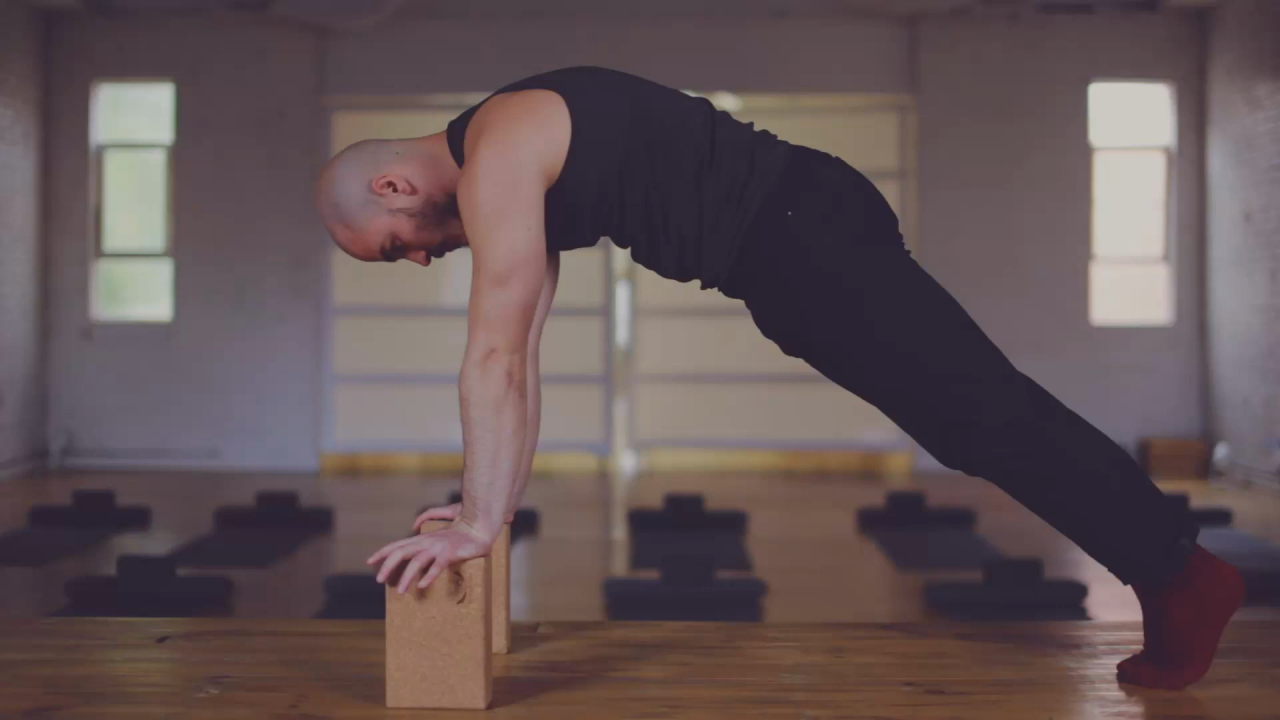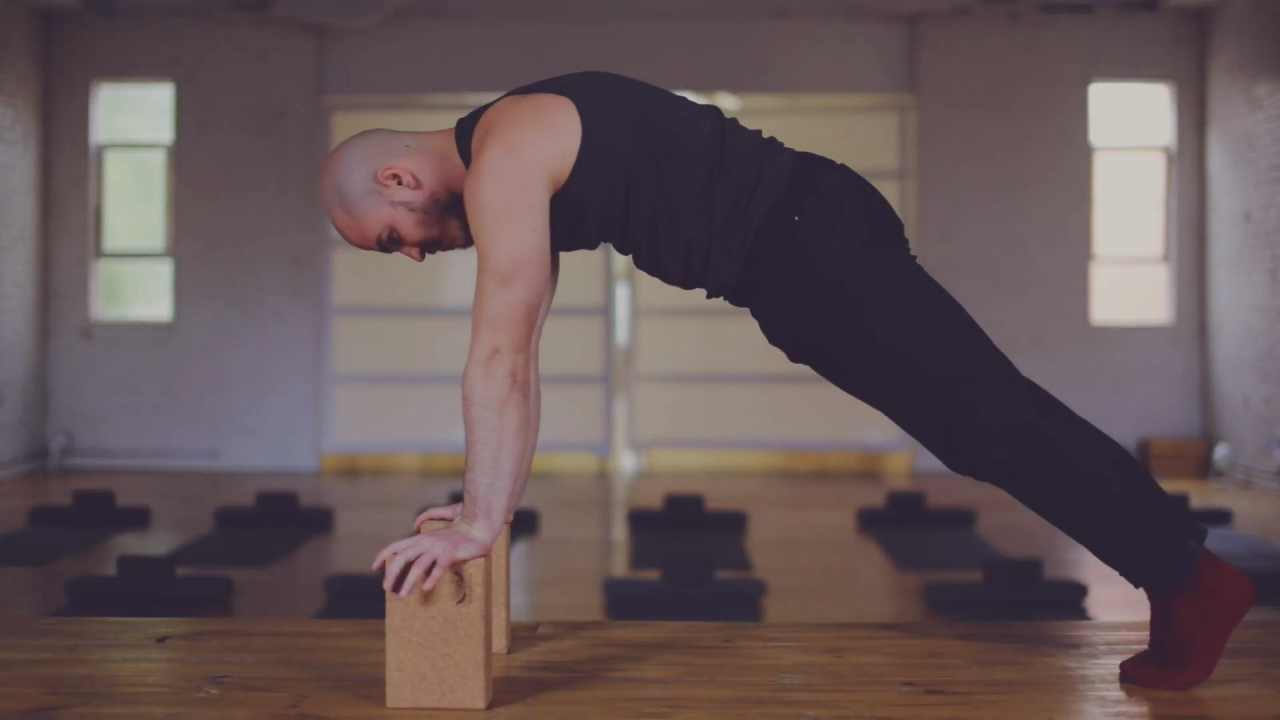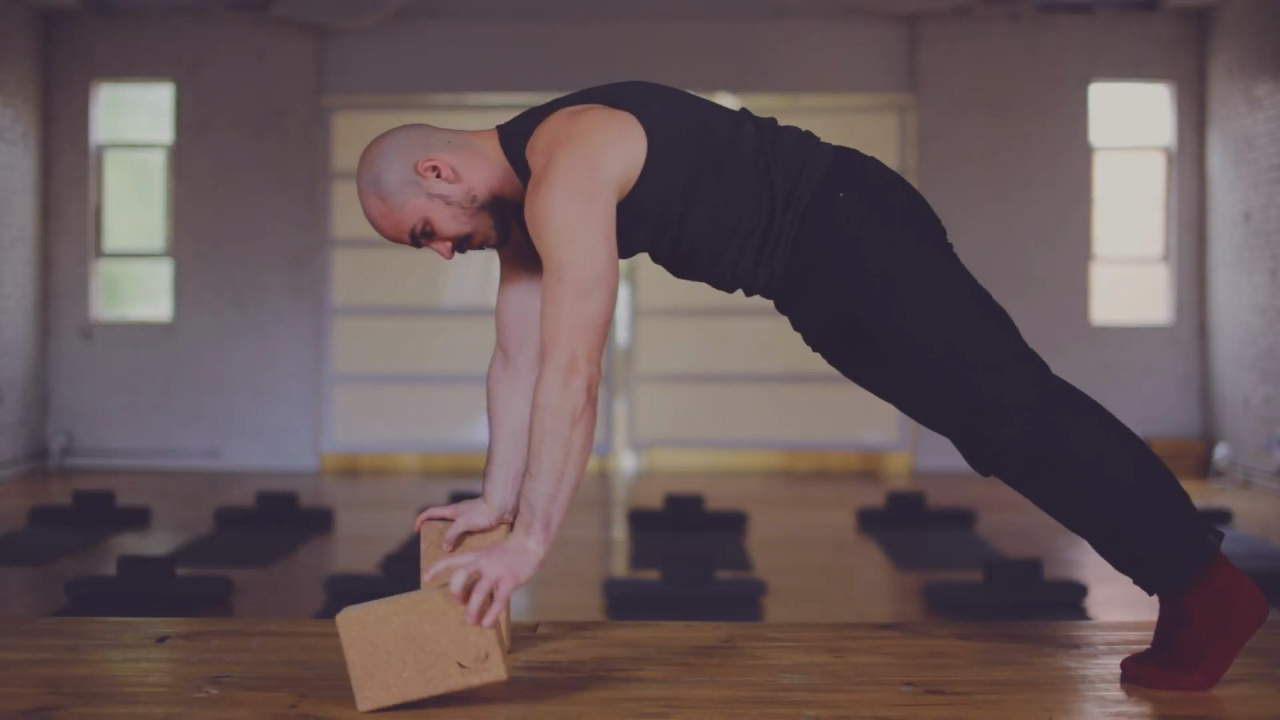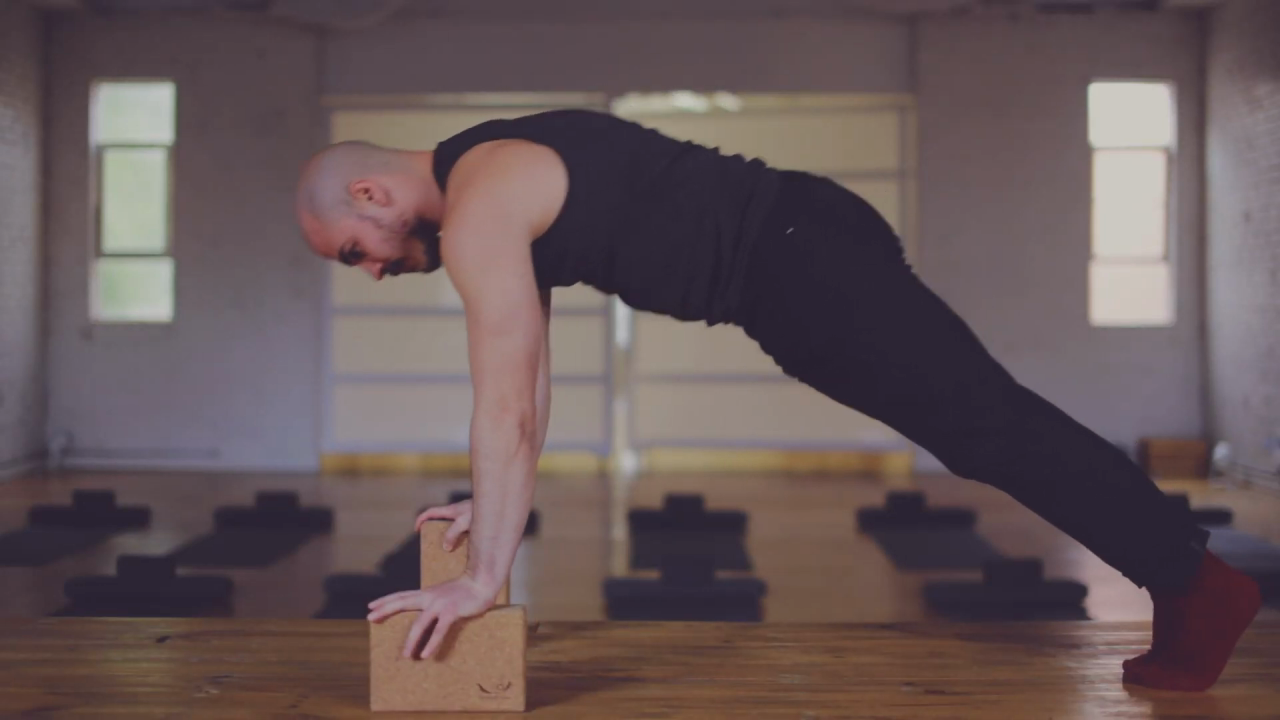
dt=0.7s
person 1, frame 1
left shoulder: (495, 160)
right shoulder: (512, 174)
left elbow: (493, 354)
right elbow: (518, 354)
left wrist: (476, 523)
right wrist: (491, 504)
left hip: (803, 232)
right hip: (790, 241)
left knee: (984, 412)
right knee: (973, 416)
left ankle: (1182, 575)
right ankle: (1167, 576)
person 1, frame 2
left shoulder: (503, 161)
right shoulder: (507, 175)
left elbow: (497, 357)
right elbow: (517, 355)
left wrist: (479, 524)
right wrist: (489, 503)
left hip: (808, 240)
right hip: (792, 248)
left knee: (990, 419)
right knee: (981, 421)
left ankle: (1190, 578)
right ankle: (1177, 577)
person 1, frame 3
left shoulder: (565, 173)
right shoulder: (517, 191)
left elbow: (570, 370)
right elbow: (519, 355)
left wrist: (531, 540)
right wrist: (497, 498)
left hip: (850, 230)
right hip: (817, 265)
left knee: (1017, 413)
right knee: (1001, 423)
left ankle: (1207, 586)
right ankle: (1191, 590)
person 1, frame 4
left shoulder: (479, 207)
right shoulder: (481, 193)
left elbow: (505, 400)
right elbow: (522, 372)
left wrist: (483, 577)
right wrist: (493, 503)
left hip: (802, 257)
right hip: (787, 262)
left knee: (991, 428)
right knee: (982, 429)
left ankle: (1201, 590)
right ankle: (1186, 596)
